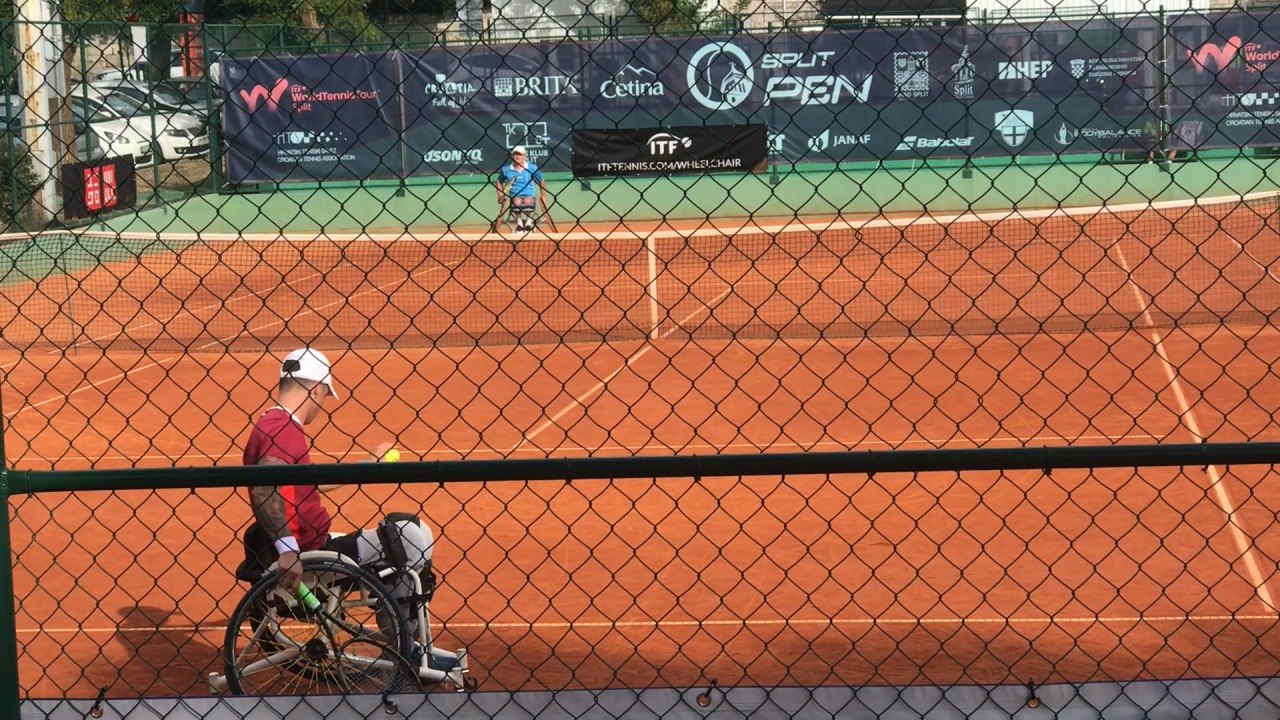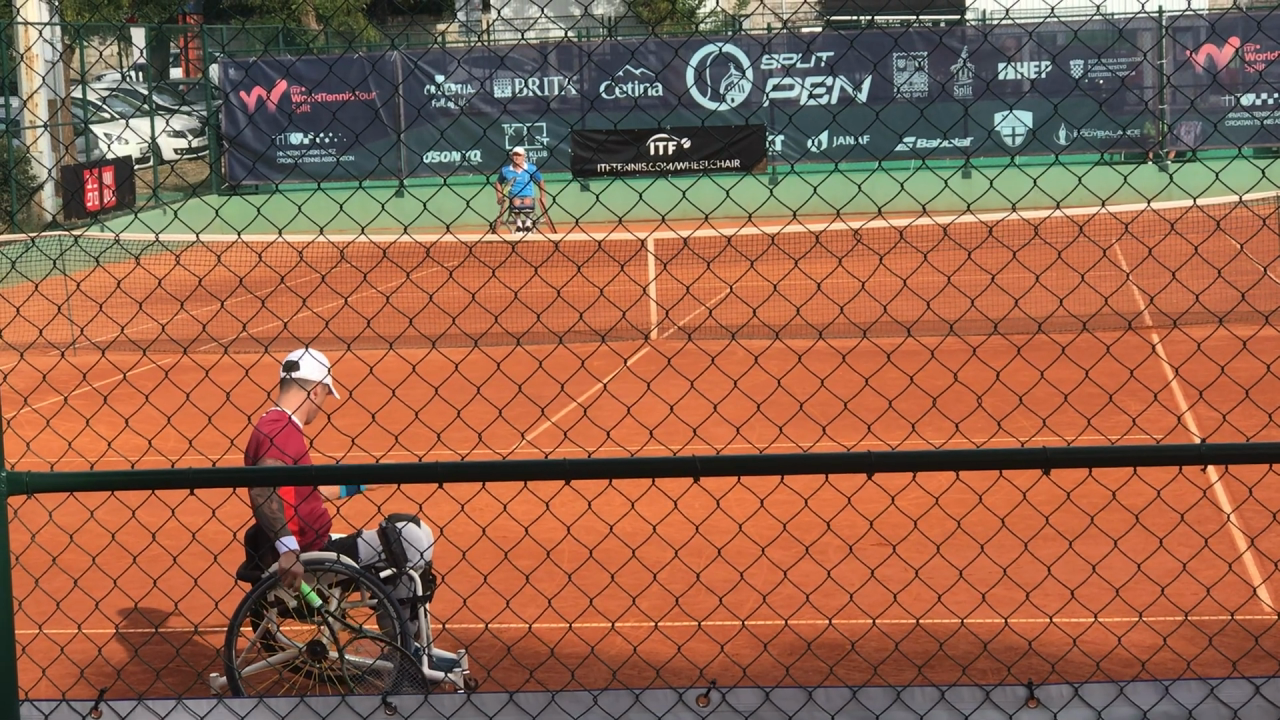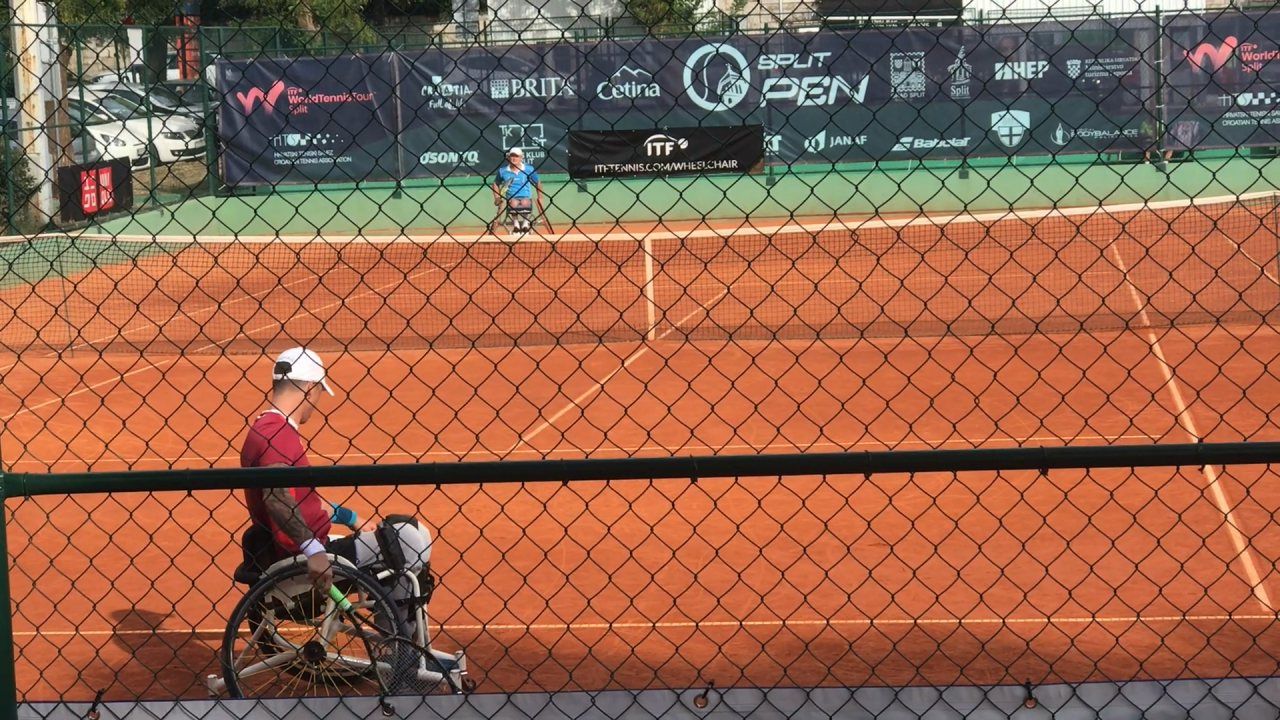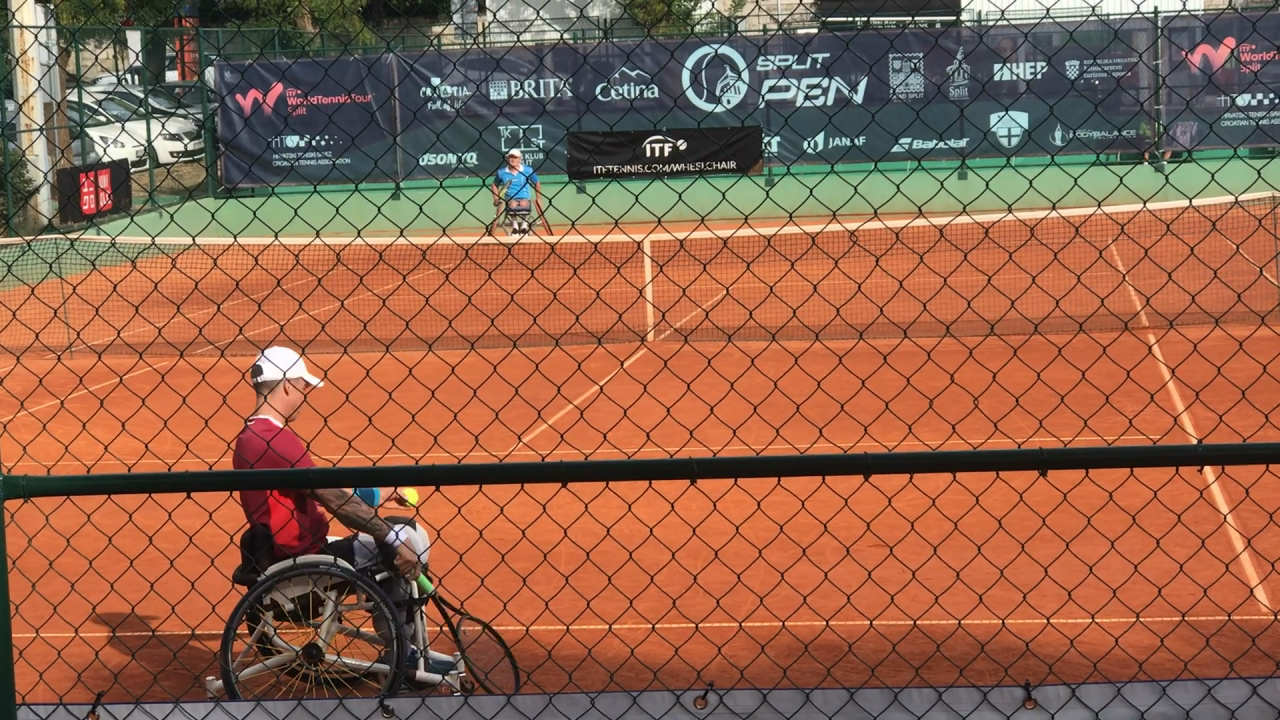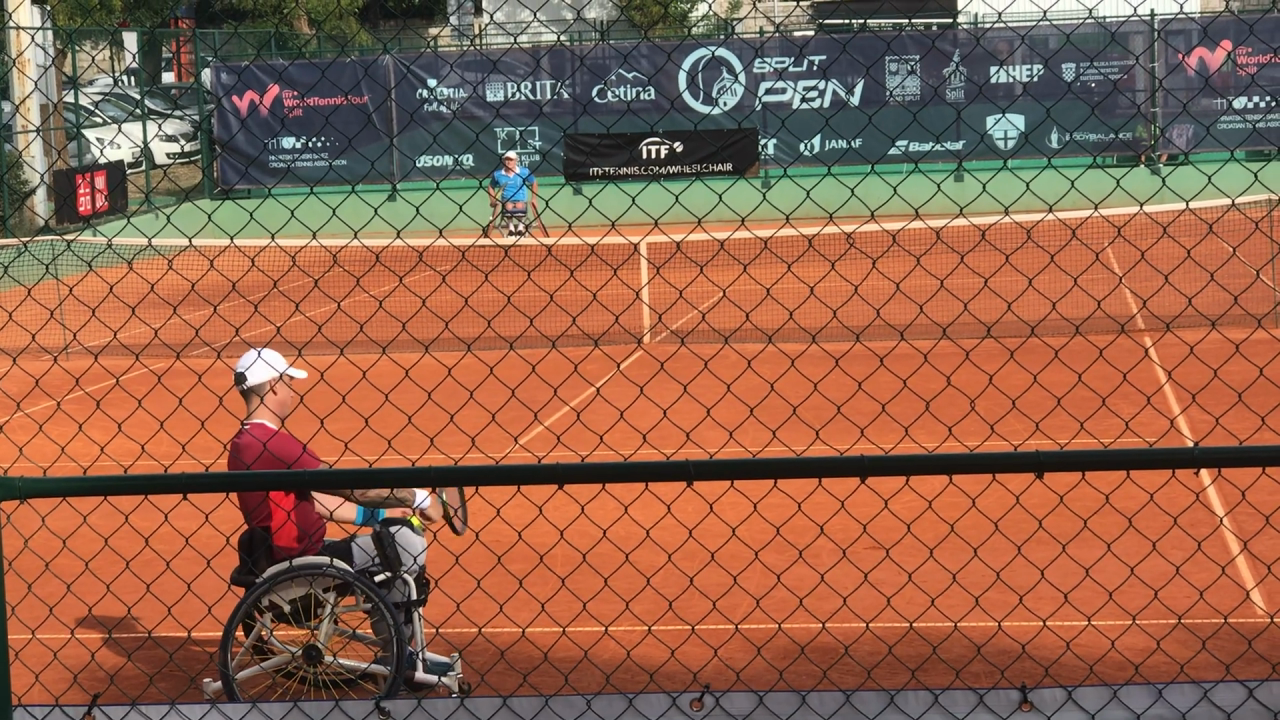
dt=0.3s
person 1, frame 1
left shoulder: (276, 424)
right shoulder: (281, 427)
left elbow: (315, 481)
right elbow: (264, 490)
right wrist: (288, 547)
left hip: (307, 548)
right hip: (307, 554)
right knee: (413, 534)
person 1, frame 2
left shoulder: (278, 426)
right shoulder: (281, 429)
right elbow: (263, 491)
right wrist: (288, 548)
left hip: (312, 548)
right hip: (307, 555)
left knee: (401, 535)
right knee: (413, 536)
person 1, frame 3
left shoulder: (265, 429)
right shoulder: (279, 434)
right elbow: (276, 495)
left wrist: (351, 521)
right wrist: (313, 550)
left hip: (301, 553)
right hip: (301, 559)
right knee: (413, 537)
person 1, frame 4
left shoulder: (252, 436)
right shoulder: (273, 439)
left elbow: (320, 493)
right elbow: (334, 499)
right wrist: (396, 540)
left hip: (293, 556)
right hip: (304, 560)
left knee: (401, 533)
right knee: (411, 537)
person 1, frame 5
left shoulder: (246, 442)
right shoulder: (271, 443)
right elbow: (351, 488)
left wrist: (374, 515)
right wrist: (417, 498)
left hip: (292, 558)
left knee: (396, 535)
right knee: (410, 541)
